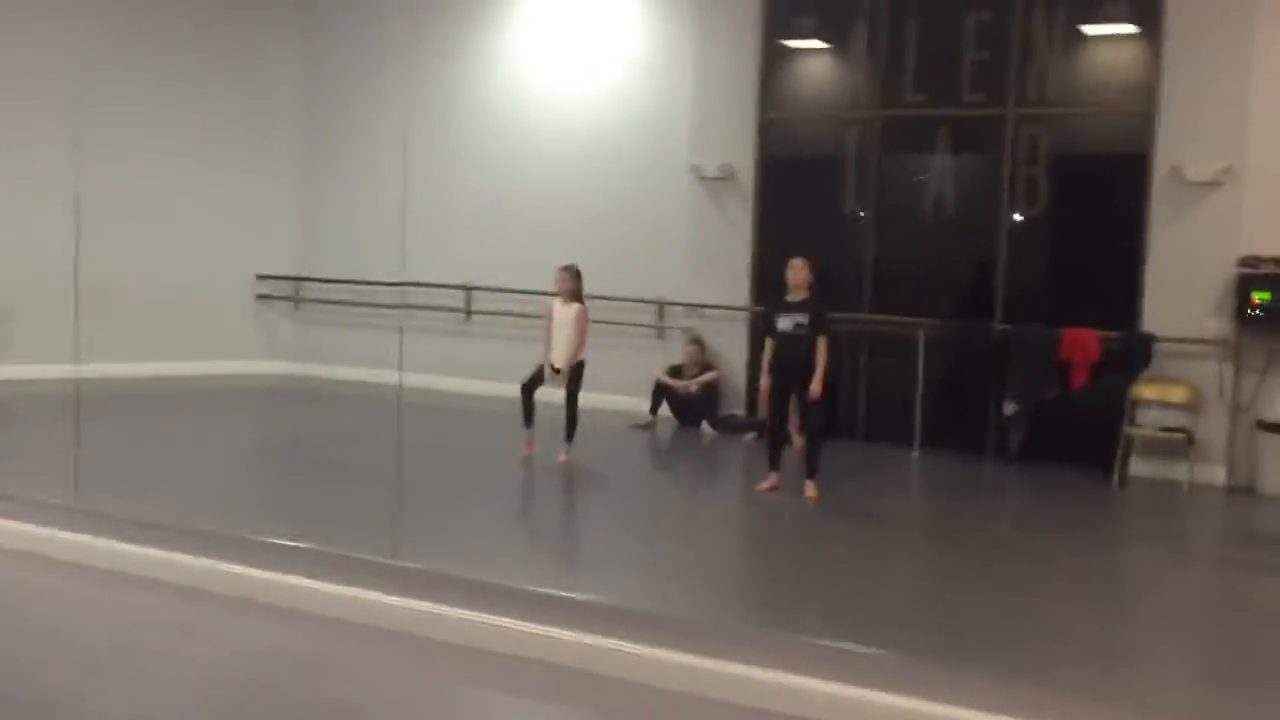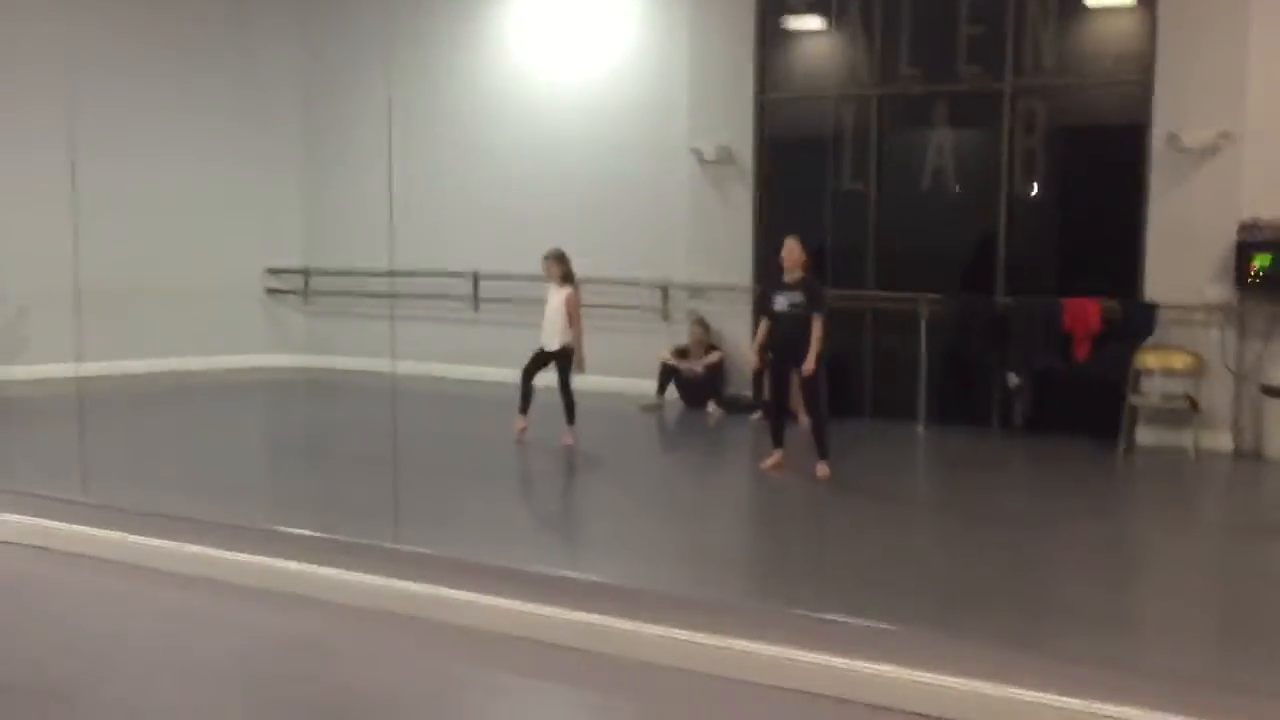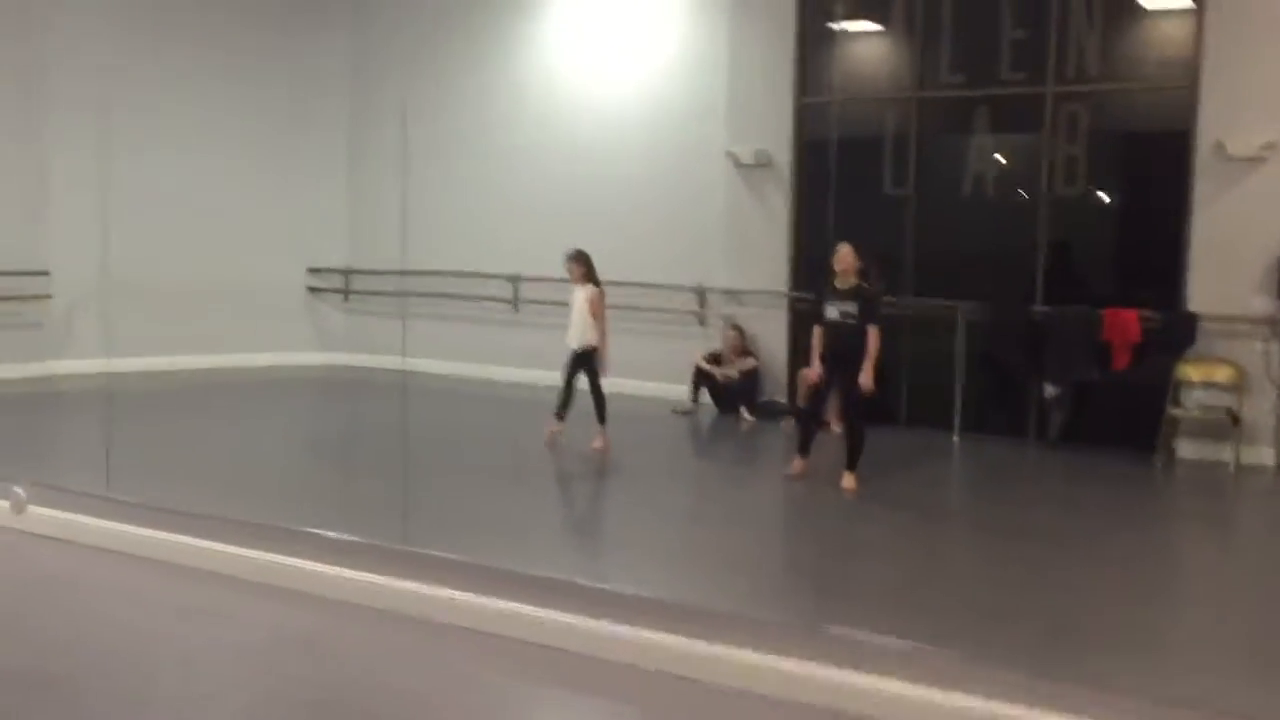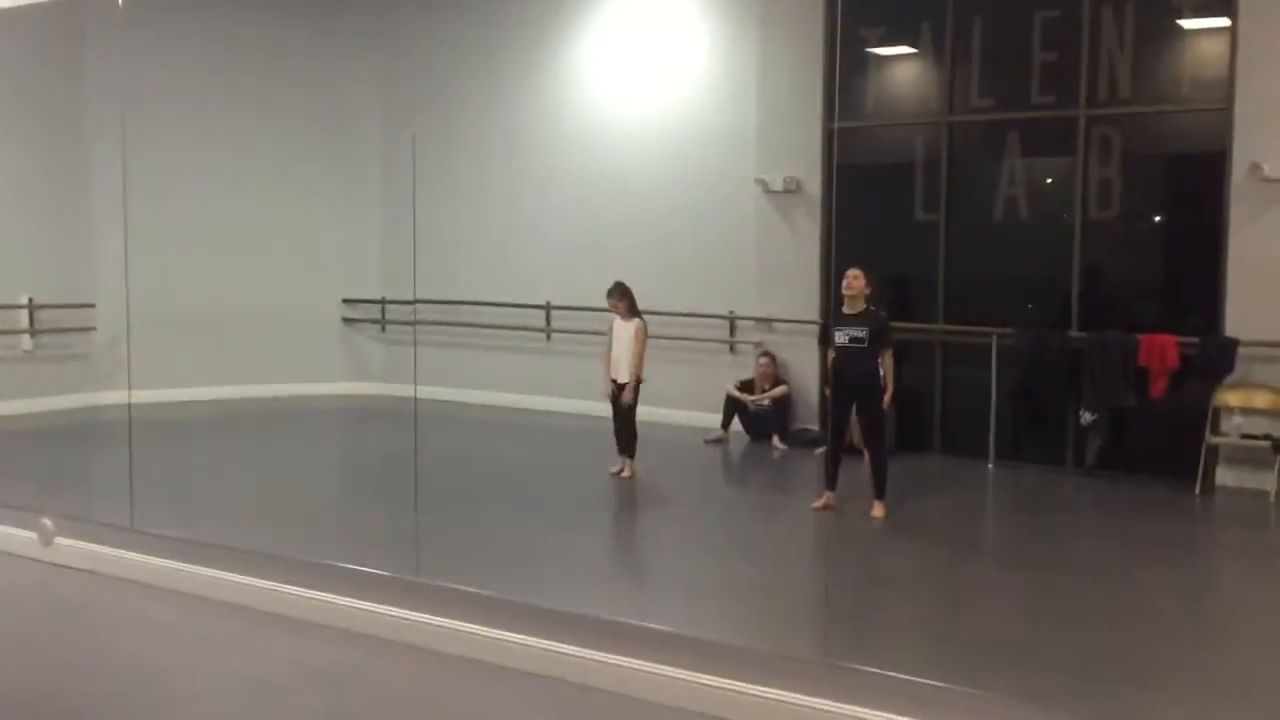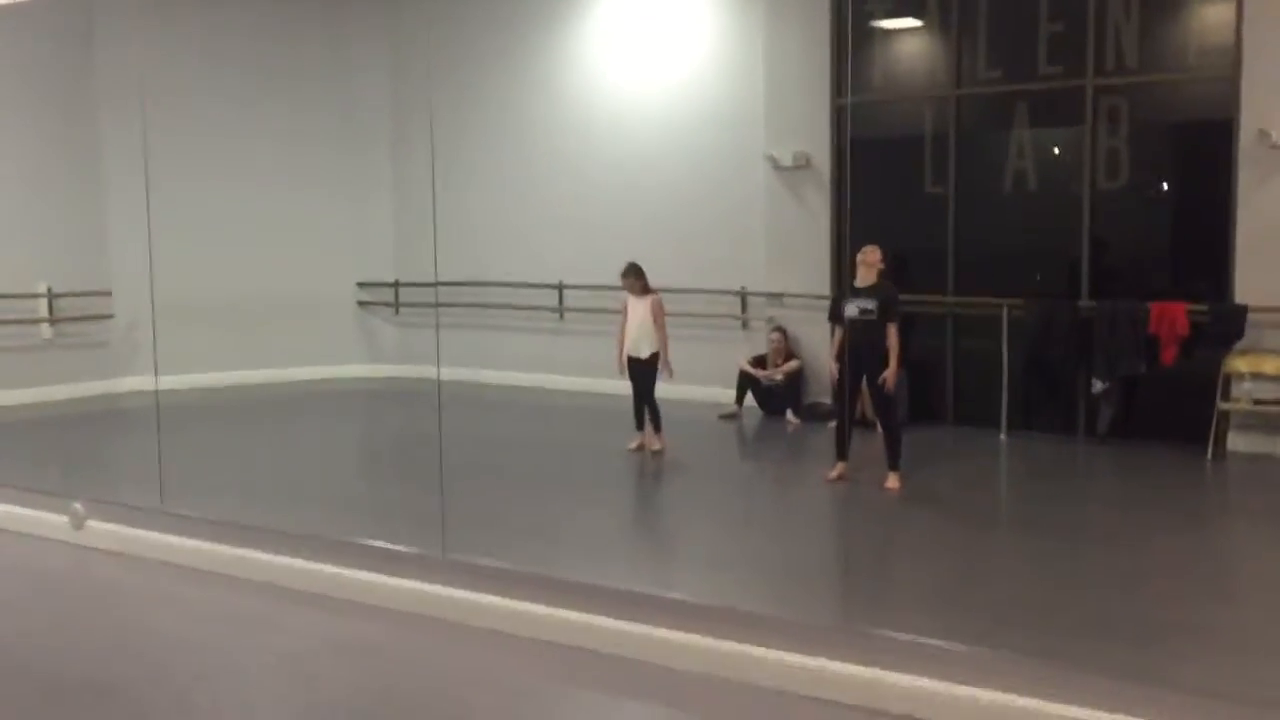
dt=0.7s
person 1, frame 1
left shoulder: (815, 308)
right shoulder: (776, 308)
left elbow: (821, 345)
right elbow: (769, 342)
left wrist: (818, 378)
right wrist: (764, 374)
left hip: (806, 376)
right hip: (780, 374)
left knee: (810, 427)
right knee: (775, 423)
left ankle: (810, 480)
right ankle: (773, 474)
person 1, frame 2
left shoulder: (811, 287)
right shoulder: (774, 288)
left elbow: (817, 323)
right elbow: (765, 321)
left wrist: (812, 356)
right wrist: (756, 351)
left hip: (804, 354)
right hip: (778, 353)
left knee: (813, 404)
right knee: (777, 401)
left ankle: (823, 460)
right ankle: (778, 452)
person 1, frame 3
left shoulder: (866, 295)
right shoulder: (826, 293)
left elbow: (873, 333)
right elbow: (819, 329)
left wrist: (867, 369)
right wrist: (815, 361)
left hip: (853, 364)
right hip: (827, 361)
left knee: (852, 416)
right knee: (810, 408)
left ankle: (850, 471)
right ankle: (801, 459)
person 1, frame 4
left shoulder: (876, 320)
right shoulder: (833, 319)
left elbow: (887, 355)
left wrist: (889, 389)
right wrist: (828, 384)
left hip: (869, 389)
right hip: (839, 387)
left knee: (874, 444)
right knee: (833, 440)
left ankle: (879, 501)
right ankle: (829, 494)
person 1, frame 5
left shoulder: (886, 292)
right shoulder: (844, 294)
left elbow: (892, 330)
right elbow: (839, 329)
left wrist: (893, 366)
right wrist: (834, 360)
left hip: (877, 361)
right hip: (849, 360)
left knee: (886, 415)
right knee: (842, 411)
left ankle: (893, 471)
right ankle: (841, 464)
person 2, frame 1
left shoulder: (579, 310)
right shoulder: (553, 305)
left elbow: (579, 343)
right elbow: (548, 337)
left wrist: (565, 371)
right wrist: (547, 366)
left hip: (574, 363)
right hip: (553, 361)
left knee: (571, 403)
right knee: (526, 388)
left ankle: (567, 448)
right ankle: (528, 433)
person 2, frame 2
left shoulder: (569, 293)
right shoulder: (552, 289)
left elbow: (577, 325)
left wrist: (578, 353)
left hip: (563, 347)
right hip: (547, 345)
left knee: (564, 386)
right knee: (527, 373)
left ankle: (570, 430)
right ankle: (522, 418)
person 2, frame 3
left shoulder: (593, 292)
right shoulder: (577, 289)
left elbow: (601, 324)
left wrist: (601, 353)
left hip: (590, 349)
right hip: (578, 348)
left knee: (594, 387)
right knee: (568, 383)
left ankle: (602, 433)
right ankle: (558, 423)
person 2, frame 4
left shoulder: (638, 325)
right shoulder: (614, 322)
left elbow: (638, 358)
right elbow: (608, 352)
left wrist: (631, 386)
right wrist: (607, 380)
left hip: (630, 381)
right hip: (615, 380)
left knee: (629, 421)
right knee: (617, 421)
left ankle: (630, 463)
right ankle: (622, 460)
person 2, frame 5
left shoulder: (654, 301)
right shoulder: (628, 301)
left elbow: (661, 331)
right elbow: (623, 329)
left wrist: (665, 358)
right wrist: (619, 356)
left hip: (650, 355)
right hip: (632, 355)
left knee: (648, 396)
right knee: (637, 396)
left ankle: (658, 437)
right ankle: (640, 436)
